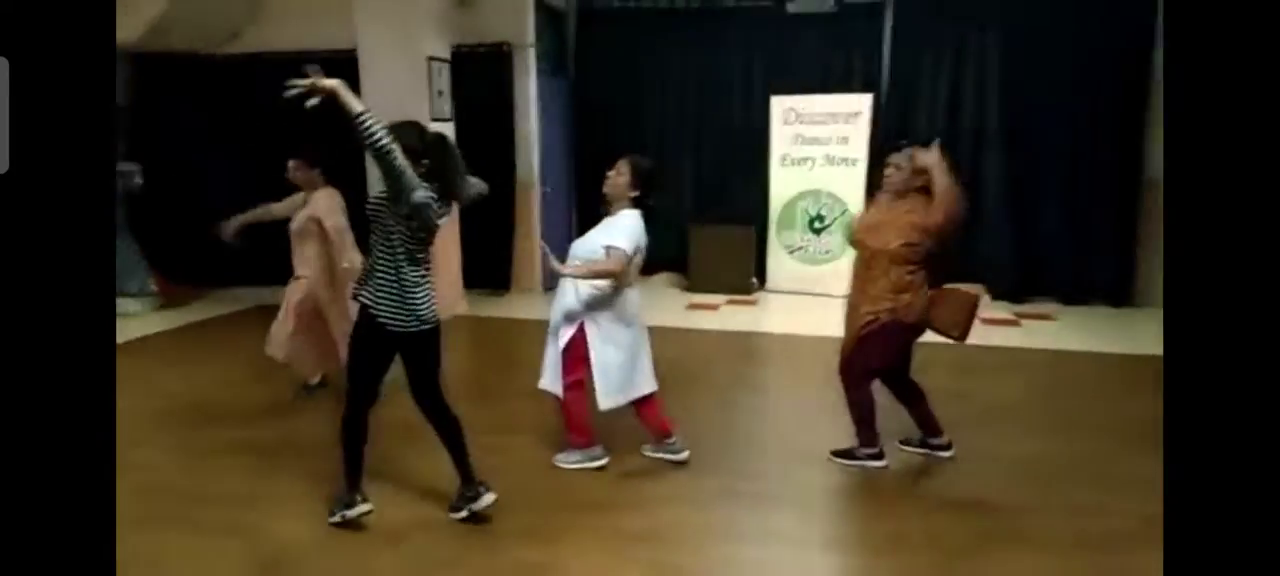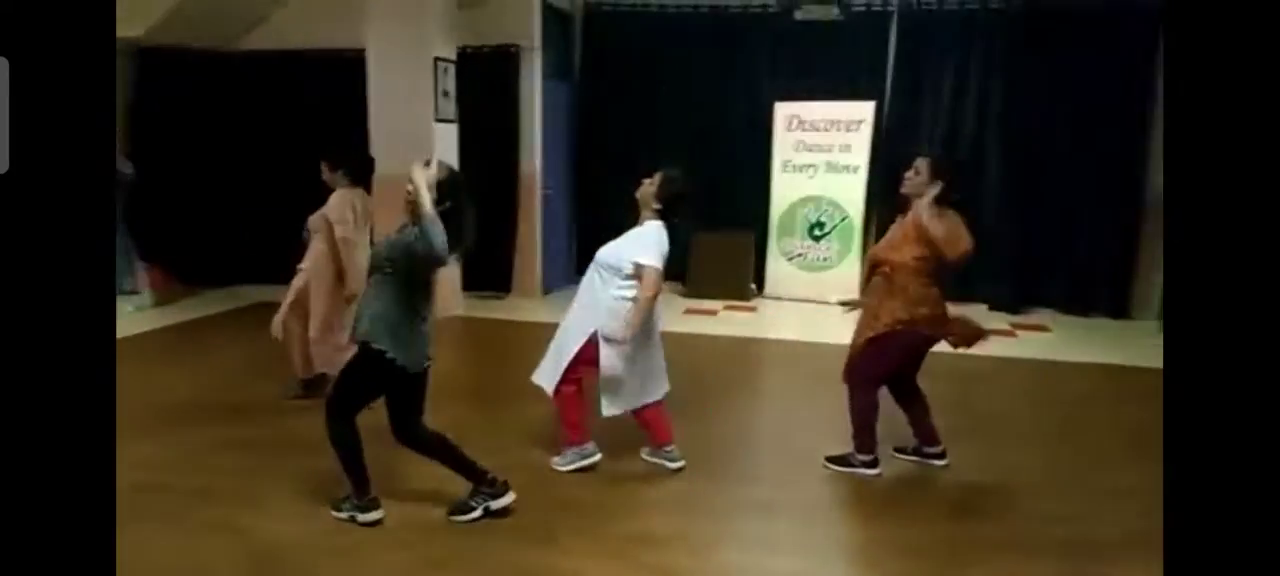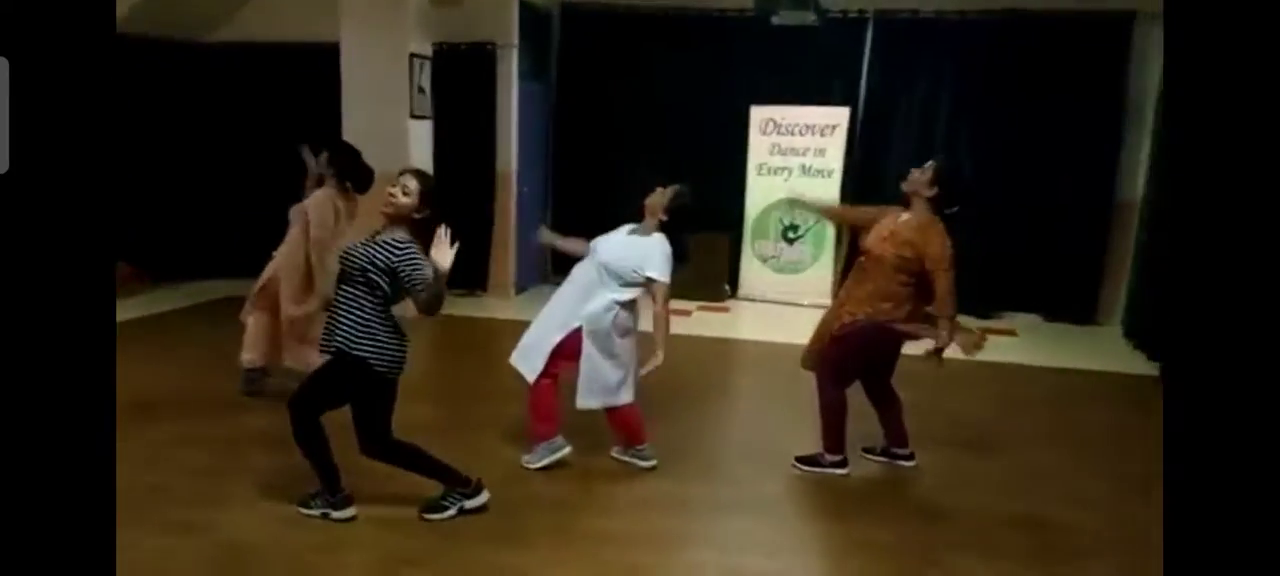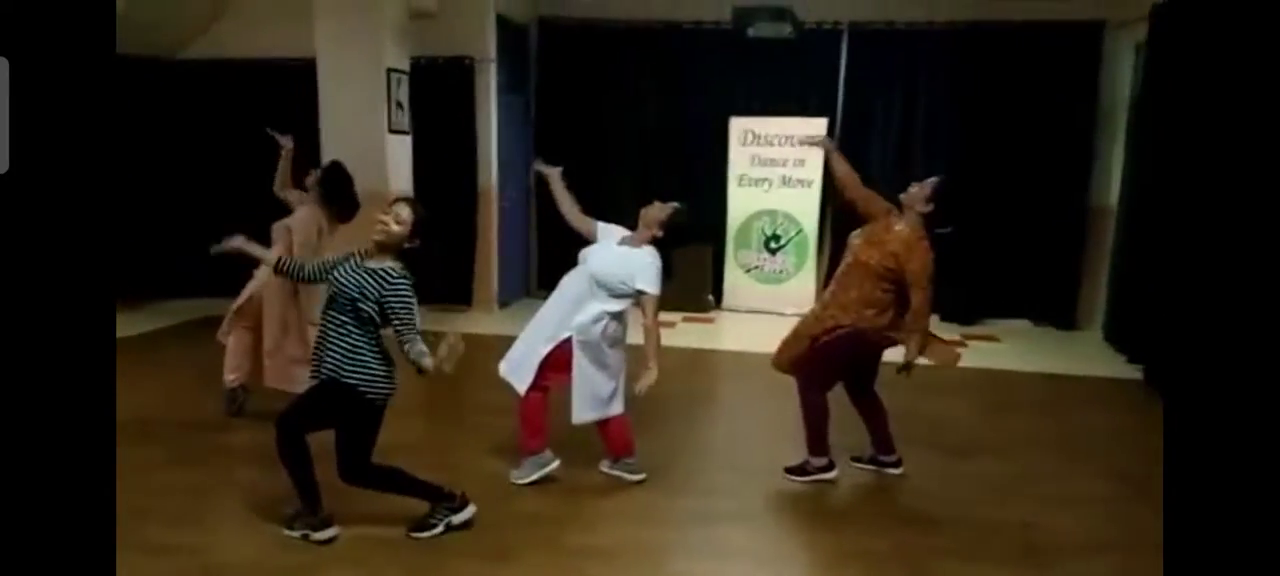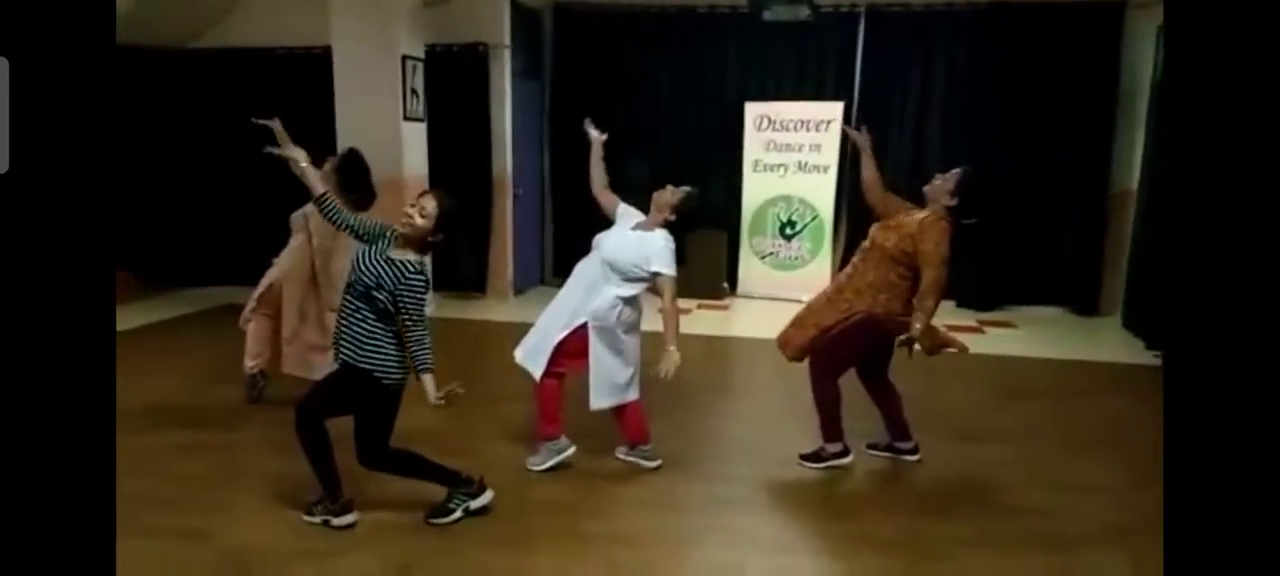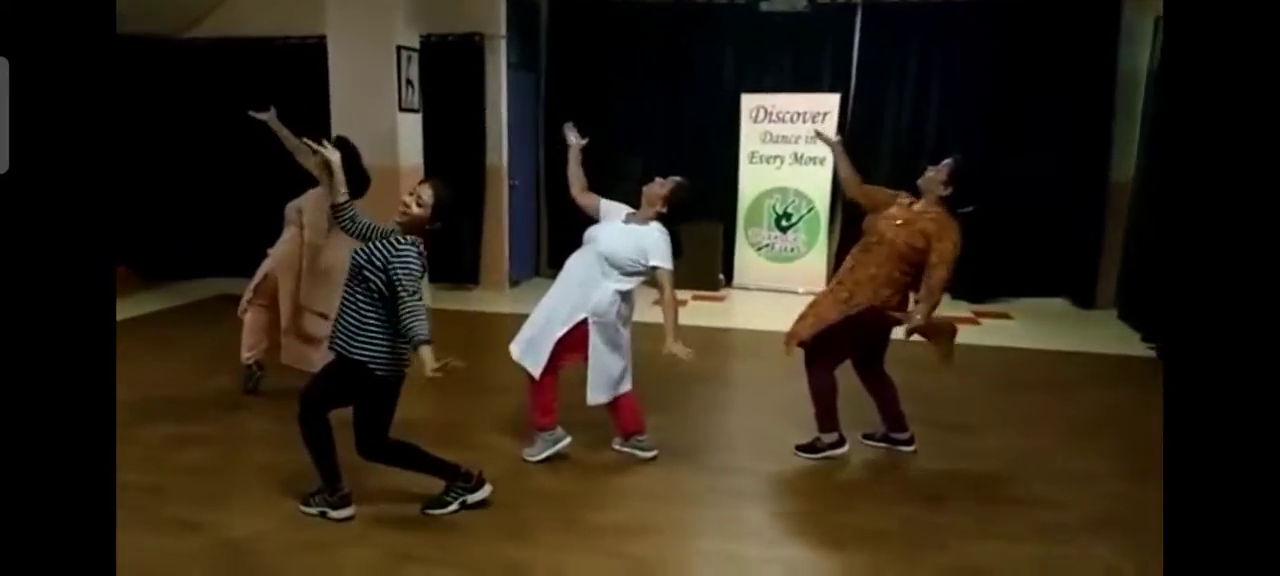
dt=0.3s
person 1, frame 1
left shoulder: (409, 195)
right shoulder: (434, 197)
left elbow: (379, 144)
right elbow: (475, 186)
left wrist: (339, 91)
left hip: (384, 314)
right hip: (419, 316)
left knee: (358, 400)
right knee: (431, 400)
left ankle: (351, 493)
right ankle: (471, 486)
person 1, frame 2
left shoulder: (418, 239)
right shoulder: (410, 235)
left elbow: (435, 244)
left wrist: (423, 188)
left hip: (388, 347)
right hip: (402, 347)
left knee: (338, 410)
right knee: (410, 431)
left ankle: (362, 499)
right ankle: (489, 486)
person 1, frame 3
left shoulder: (404, 250)
right shoulder: (376, 239)
left elbow: (428, 304)
right elbow: (353, 288)
left wrist: (439, 273)
left hip: (365, 352)
right hip: (359, 350)
left knee: (302, 405)
right knee: (377, 441)
left ankle: (333, 495)
right ankle: (464, 486)
person 1, frame 4
left shoulder: (395, 281)
right shoulder: (355, 260)
left elbow: (409, 336)
right elbow: (305, 271)
left wrist: (428, 362)
right wrist: (250, 248)
left hip: (357, 381)
right hip: (345, 377)
left knee: (289, 426)
right knee: (356, 469)
left ankle: (314, 517)
right ankle: (448, 501)
person 1, frame 5
left shoulder: (411, 273)
right shoulder: (384, 239)
left elbow: (416, 330)
right elbow: (336, 215)
left wrist: (429, 384)
right wrist: (307, 168)
left hip: (375, 367)
right hip: (365, 364)
left knee: (309, 412)
right knee: (373, 452)
left ankle: (335, 502)
right ankle: (465, 487)
person 1, frame 6
left shoulder: (406, 250)
right shoulder: (392, 236)
left elbow: (411, 303)
right elbow: (348, 222)
left wrist: (426, 357)
right wrist: (336, 166)
left hip: (370, 357)
right hip: (368, 355)
left knee: (311, 403)
right knee: (373, 444)
left ankle: (334, 495)
right ankle: (464, 479)
person 2, frame 1
left shoulder: (924, 212)
right shoulder: (886, 200)
left elbow: (951, 213)
left wrist: (937, 164)
left hip: (896, 313)
right hip: (877, 308)
left knee: (854, 371)
right knee: (895, 375)
left ankle: (869, 450)
right ankle: (935, 438)
person 2, frame 2
left shoulder: (941, 220)
right shoulder: (904, 221)
left elbow: (960, 248)
right elbow: (879, 262)
left wrist: (928, 215)
right wrist: (865, 296)
left hip: (912, 323)
right hip: (891, 318)
left knee: (860, 376)
right knee: (901, 382)
left ankle: (864, 456)
right ankle: (931, 447)
person 2, frame 3
left shoulder: (930, 231)
right shoulder: (892, 216)
left elbow: (943, 281)
right elbow: (851, 215)
left wrist: (944, 329)
right wrist: (811, 205)
left hip: (877, 319)
right hip: (870, 315)
left knee: (830, 377)
right knee: (876, 382)
left ankle: (833, 456)
right ankle: (899, 448)
person 2, frame 4
left shoulder: (914, 243)
right shoulder: (887, 219)
left elbow: (920, 297)
right elbow: (853, 187)
left wrist: (914, 345)
right wrist: (832, 152)
left hip: (859, 326)
right hip: (854, 322)
left knee: (810, 381)
right knee: (860, 388)
left ankle: (819, 462)
right ankle: (886, 456)
person 2, frame 5
left shoulder: (935, 226)
right shoulder: (911, 215)
left elbow: (933, 277)
right elbow: (876, 195)
left wrist: (920, 323)
right wrist: (865, 150)
left hip: (874, 314)
right hip: (872, 310)
left knee: (822, 367)
right knee: (874, 376)
left ankle: (835, 448)
right ankle: (903, 443)
person 2, frame 6
left shoulder: (943, 226)
right shoulder: (900, 202)
left elbow: (938, 274)
right elbow: (856, 190)
left wrist: (922, 314)
right wrist: (836, 149)
left hip: (871, 306)
right hip: (859, 299)
left knee: (817, 359)
right knee: (870, 367)
left ankle: (830, 438)
right ankle: (899, 433)
person 3, frame 1
left shoulder: (625, 223)
right shoulder: (621, 219)
left elbow: (613, 267)
left wrist: (567, 270)
left hip: (596, 315)
right hip: (614, 314)
left knee: (569, 379)
right knee: (631, 380)
left ankle: (586, 448)
right ankle: (668, 442)
person 3, frame 2
left shoulder: (650, 236)
right shoulder: (647, 231)
left elbow: (651, 288)
left wrist: (630, 330)
left hip: (610, 324)
right hip: (614, 321)
left knee: (565, 378)
right knee: (639, 385)
left ankle: (579, 446)
right ankle: (665, 448)
person 3, frame 3
left shoulder: (658, 250)
right shoulder: (630, 231)
left elbow: (660, 304)
right elbow: (593, 250)
left wrist: (659, 351)
right wrist: (556, 241)
left hip: (593, 321)
right hip: (577, 311)
left knee: (541, 369)
right knee: (611, 384)
left ankle: (548, 441)
right ankle: (636, 446)
person 3, frame 4
left shoulder: (647, 261)
right shoulder: (615, 235)
left elbow: (650, 317)
right elbow: (576, 218)
left wrist: (652, 365)
right wrist: (554, 180)
left hip: (582, 333)
right hip: (568, 321)
left knee: (531, 382)
right knee: (602, 396)
left ankle: (537, 455)
right ankle: (623, 459)
person 3, frame 5
left shoulder: (660, 244)
right shoulder: (631, 219)
left elbow: (668, 298)
right elbow: (600, 190)
left wrist: (670, 347)
right wrist: (596, 146)
left hip: (597, 319)
right hip: (583, 310)
left knee: (545, 367)
right knee: (617, 381)
left ankle: (553, 441)
right ankle: (640, 446)
person 3, frame 6
left shoulder: (655, 237)
right shoulder: (618, 214)
left elbow: (667, 290)
right elbow: (579, 193)
left wrist: (672, 338)
right wrist: (574, 149)
left hip: (594, 313)
right hip: (573, 303)
left knee: (539, 361)
right knee: (611, 375)
left ankle: (548, 432)
right ankle: (635, 436)
person 4, frame 1
left shoulder: (326, 198)
right shoulder: (305, 198)
left elbow: (338, 229)
right elbow: (273, 209)
left wrist: (348, 266)
right wrist: (238, 221)
left hip: (323, 276)
right hip: (313, 275)
person 4, frame 2
left shoulder: (341, 198)
right shoulder: (360, 197)
left elbow: (346, 241)
left wrist: (351, 284)
right wrist: (322, 242)
left hip: (327, 273)
left knee: (294, 319)
right knee: (339, 329)
left ankle: (309, 379)
person 4, frame 3
left shoulder: (324, 198)
right shoulder: (345, 199)
left elbow: (318, 242)
left wrist: (319, 289)
right wrist: (313, 174)
left hip: (294, 266)
left knee: (262, 310)
right knee: (315, 327)
left ankle: (254, 370)
person 4, frame 4
left shoulder: (307, 216)
right shoulder: (317, 210)
right elbow: (281, 189)
left wrist: (305, 309)
right wrist: (286, 153)
left hip: (277, 285)
left knee: (242, 327)
right knee: (300, 346)
left ankle: (235, 388)
person 4, frame 5
right shoulder: (339, 198)
left elbow: (322, 251)
left wrist: (327, 296)
right wrist: (278, 131)
left hip: (298, 273)
left knee: (262, 314)
right knee: (320, 332)
left ankle: (255, 374)
person 4, frame 6
left shoulder: (317, 198)
left elbow: (312, 245)
right elbow: (303, 155)
left wrist: (307, 291)
right wrist: (274, 124)
left hip: (293, 264)
right hip: (331, 269)
left knee: (258, 305)
right knee: (320, 323)
left ankle: (252, 365)
